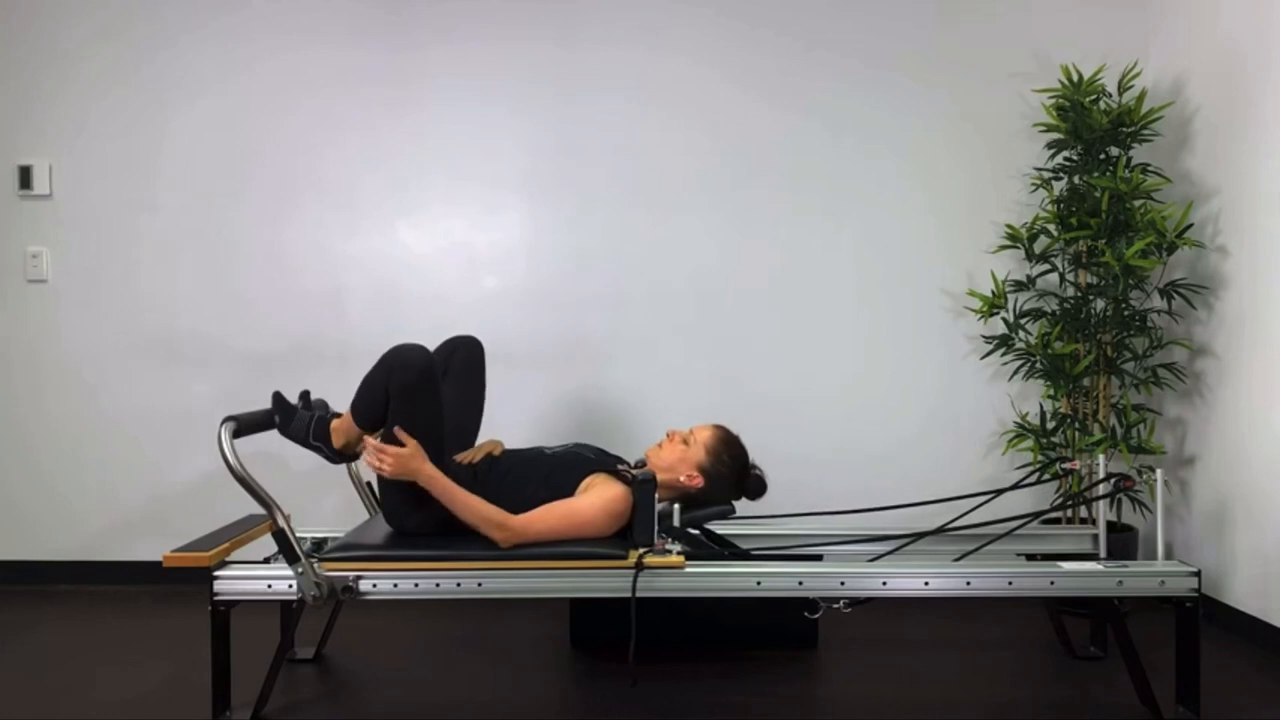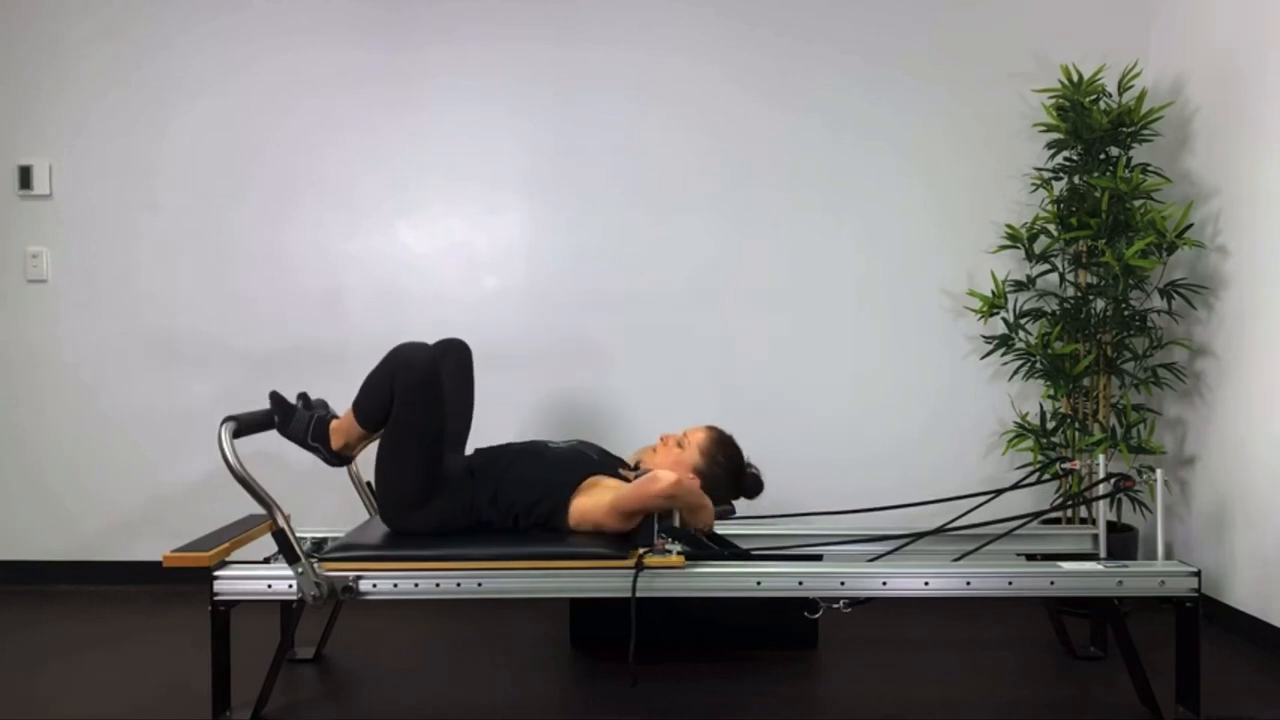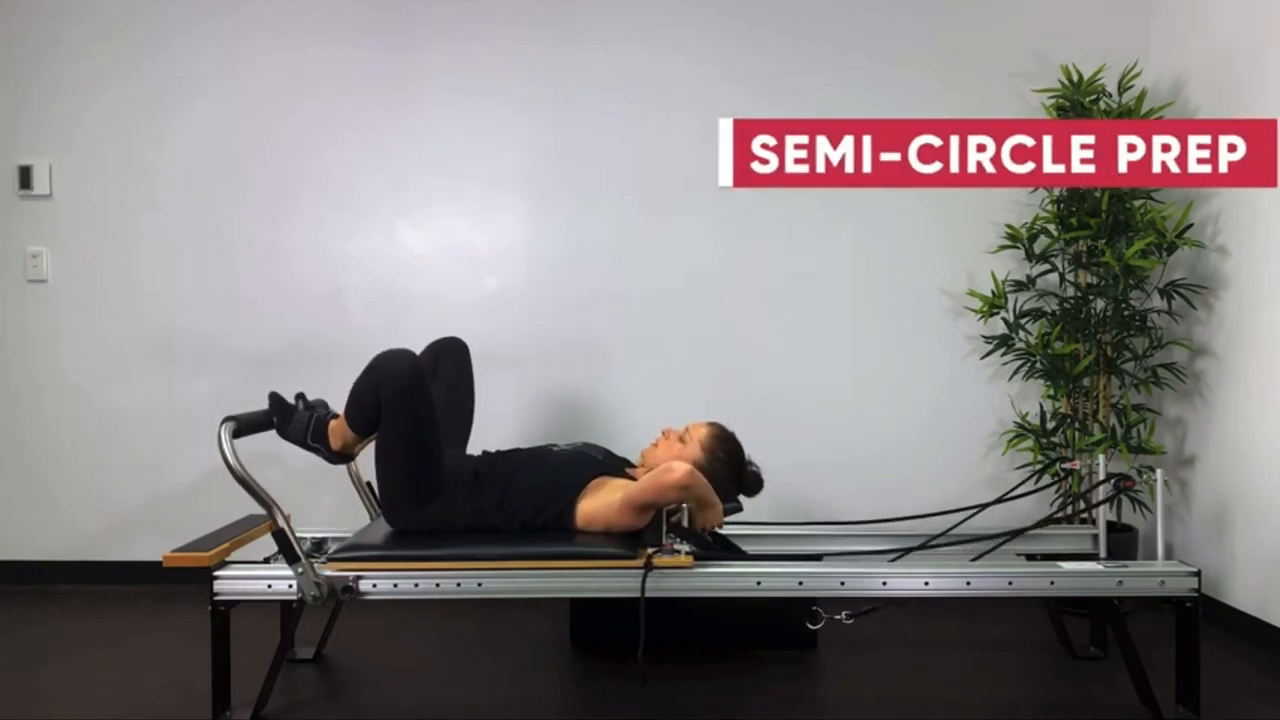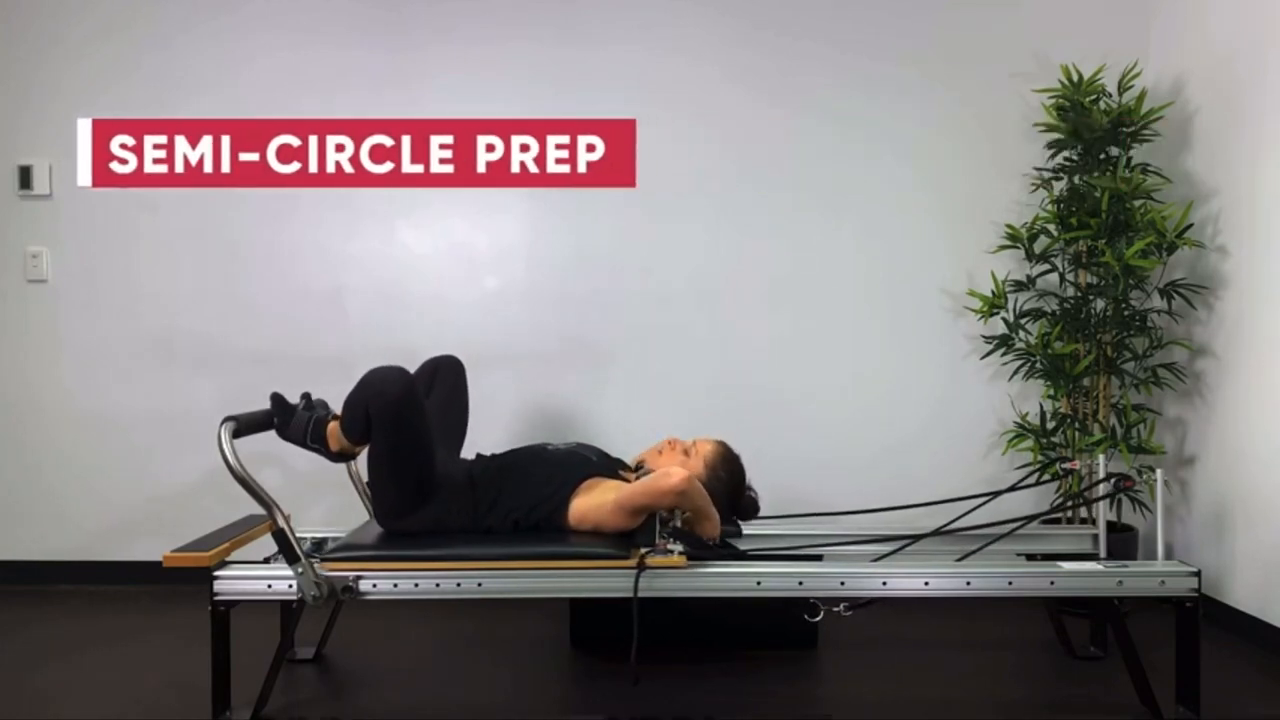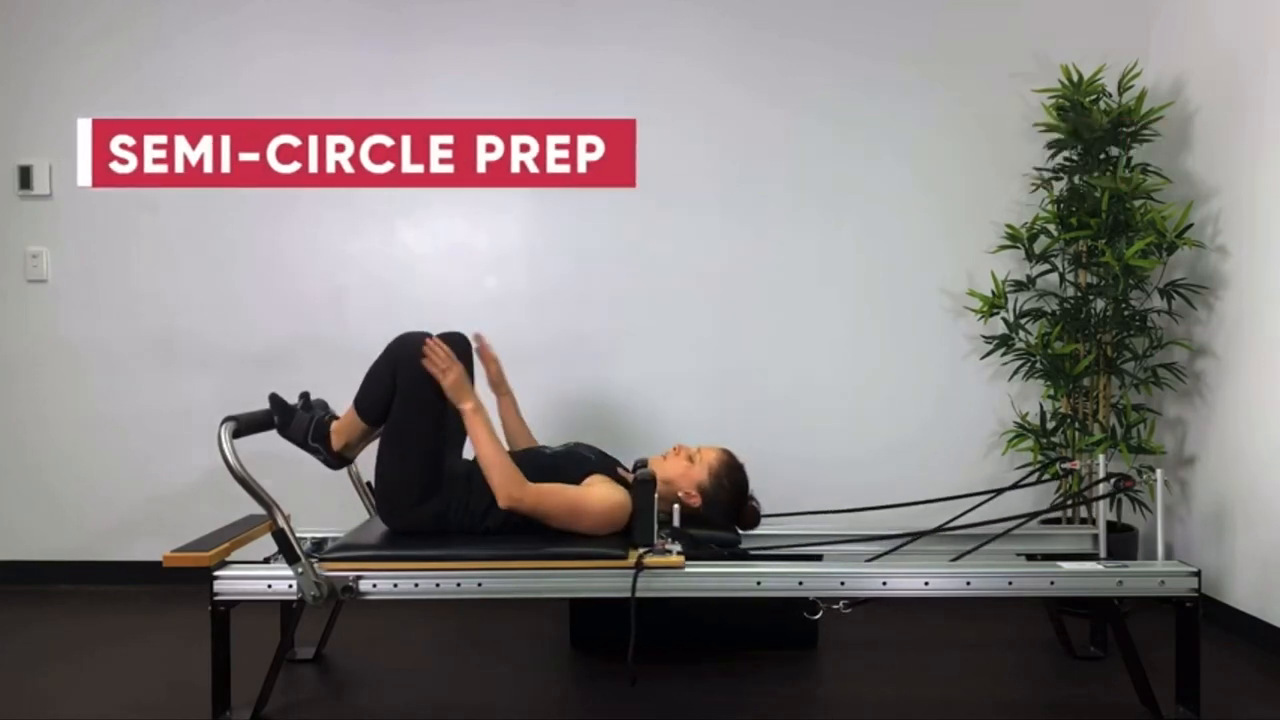
dt=1s
person 1, frame 1
left shoulder: (617, 502)
right shoulder: (628, 477)
left elbow: (509, 530)
left wrist: (425, 474)
right wrist: (499, 449)
left hip: (424, 506)
right hip: (454, 478)
left knee: (410, 361)
right knee: (463, 348)
left ankle: (339, 437)
right ankle: (346, 430)
person 1, frame 2
left shoulder: (622, 506)
right shoulder: (625, 474)
left elbow: (664, 483)
left wrist: (699, 507)
left hip: (423, 506)
right hip: (454, 478)
left knee: (414, 361)
right knee: (450, 352)
left ankle: (333, 438)
right ankle: (340, 430)
person 1, frame 3
left shoulder: (628, 506)
right shoulder: (627, 475)
left elbow: (676, 477)
left wrist: (708, 508)
left hip: (429, 504)
right hip: (454, 477)
left knee: (398, 368)
right knee: (449, 350)
left ankle: (332, 439)
right ankle: (341, 428)
person 1, frame 4
left shoulder: (625, 509)
right shoulder: (625, 474)
left elbow: (675, 482)
left wrist: (705, 516)
left hip: (424, 507)
right hip: (452, 480)
left knee: (389, 384)
right knee: (444, 368)
left ankle: (332, 438)
right ankle: (340, 430)
person 1, frame 5
left shoulder: (614, 506)
right shoulder: (624, 484)
left elbow: (513, 494)
left wrist: (467, 402)
right wrist: (501, 387)
left hip: (423, 505)
right hip: (449, 484)
left knee: (415, 351)
right knee: (450, 347)
left ankle: (333, 439)
right ankle: (341, 431)
